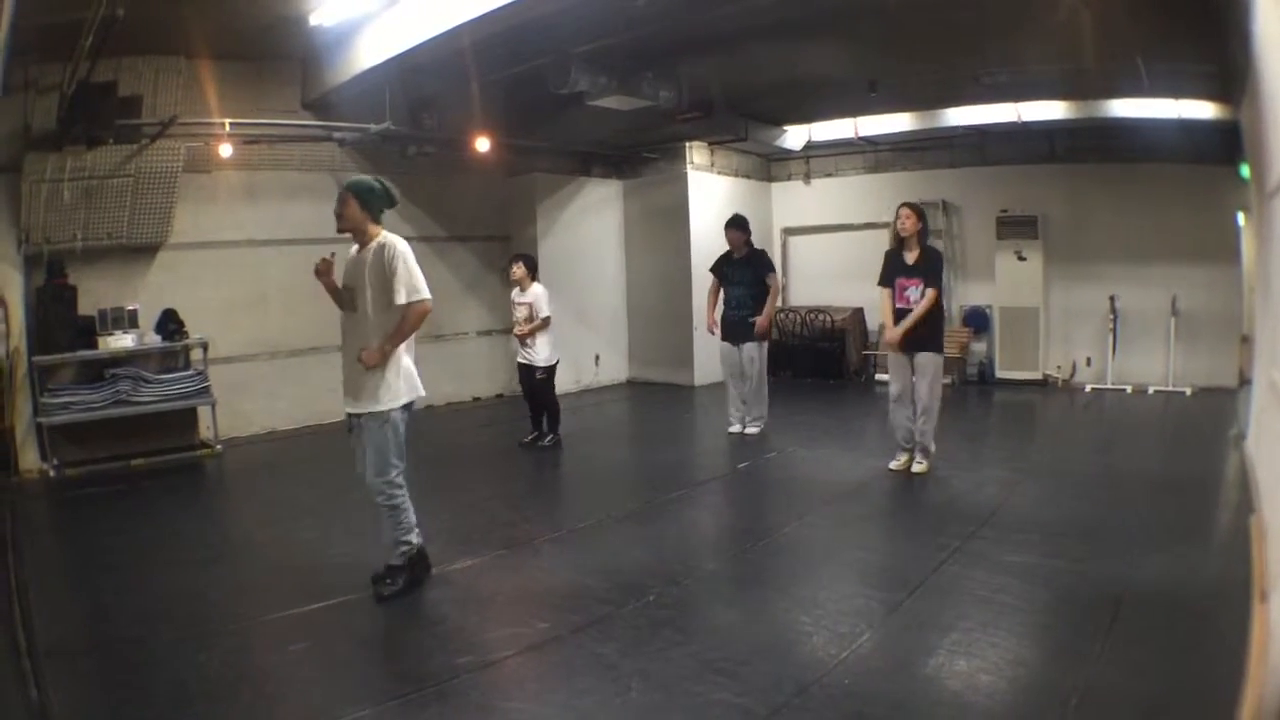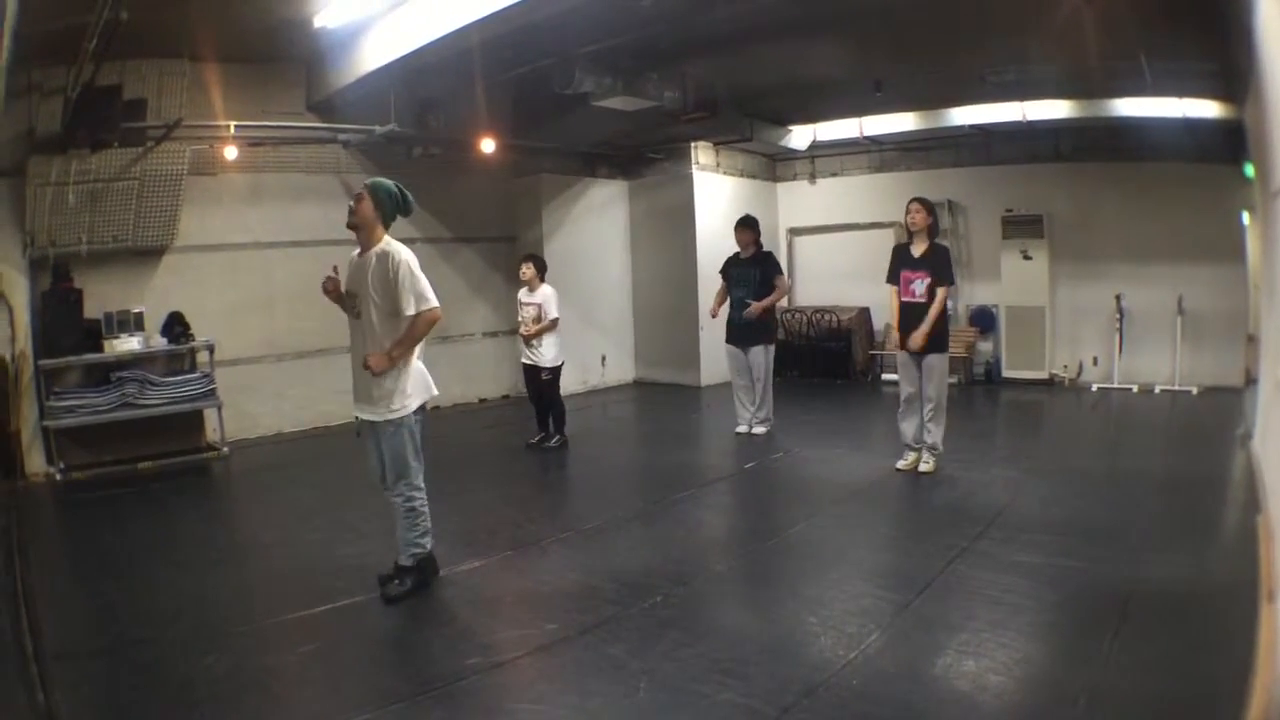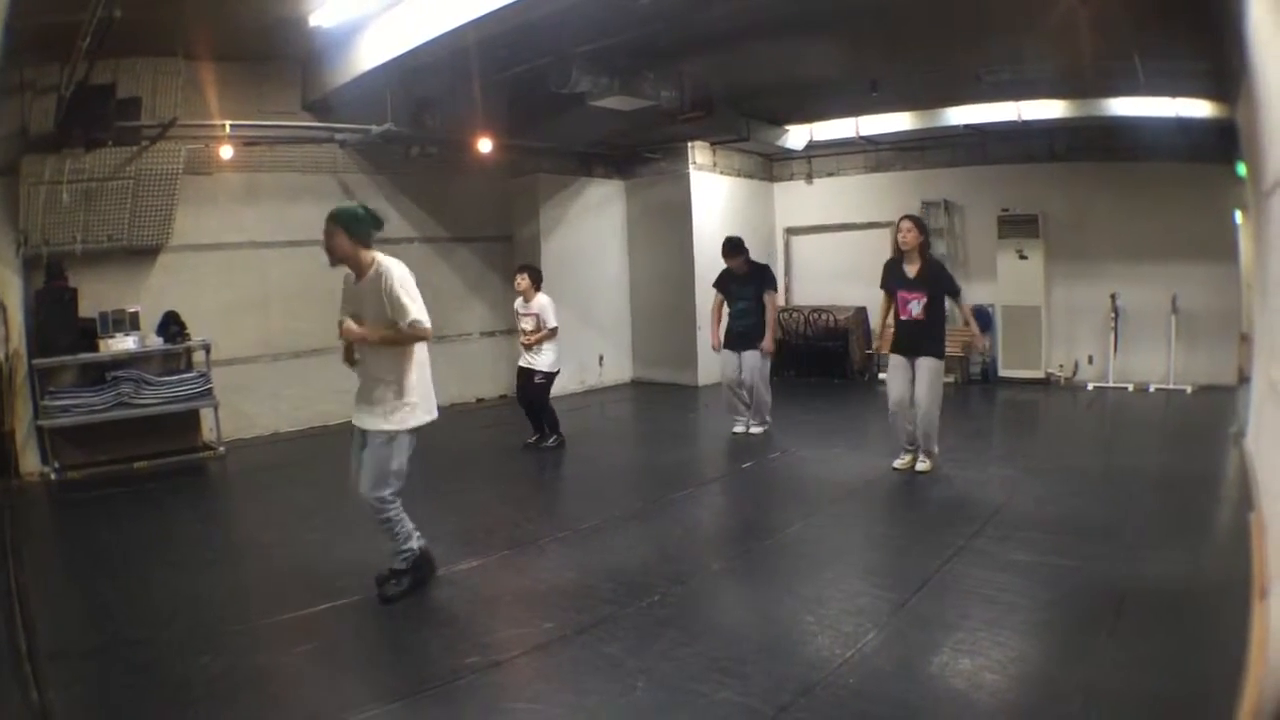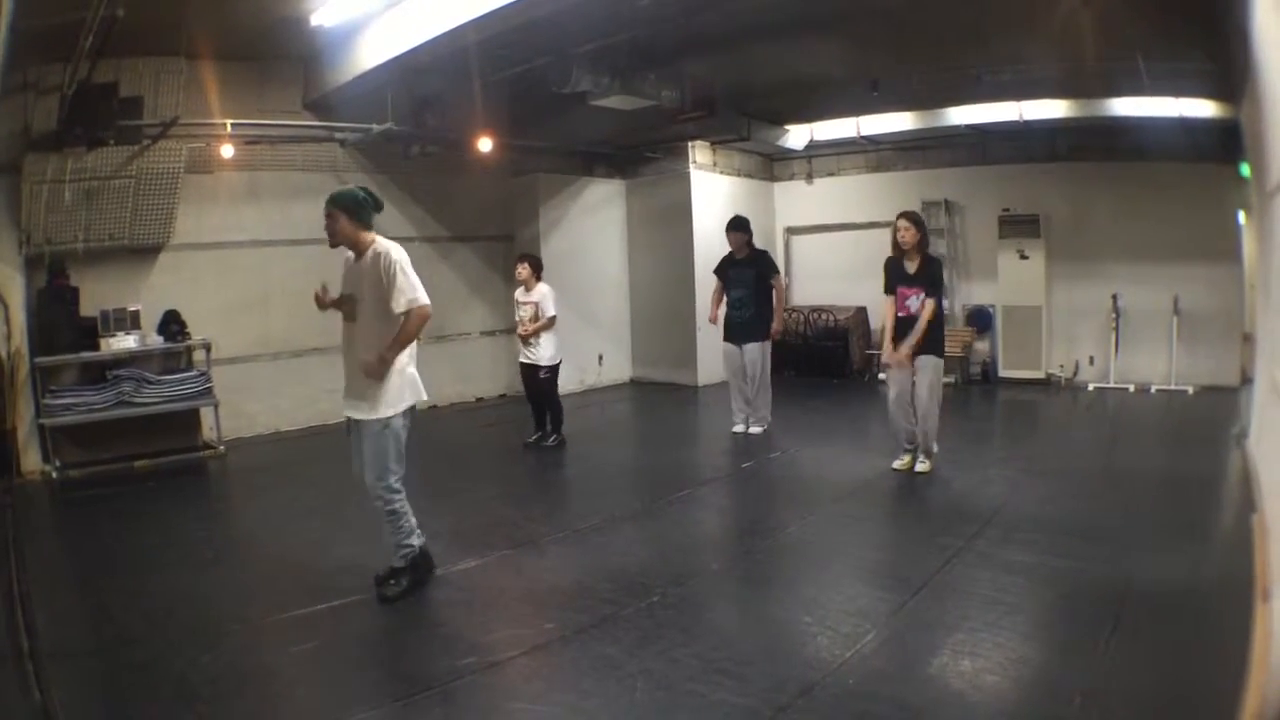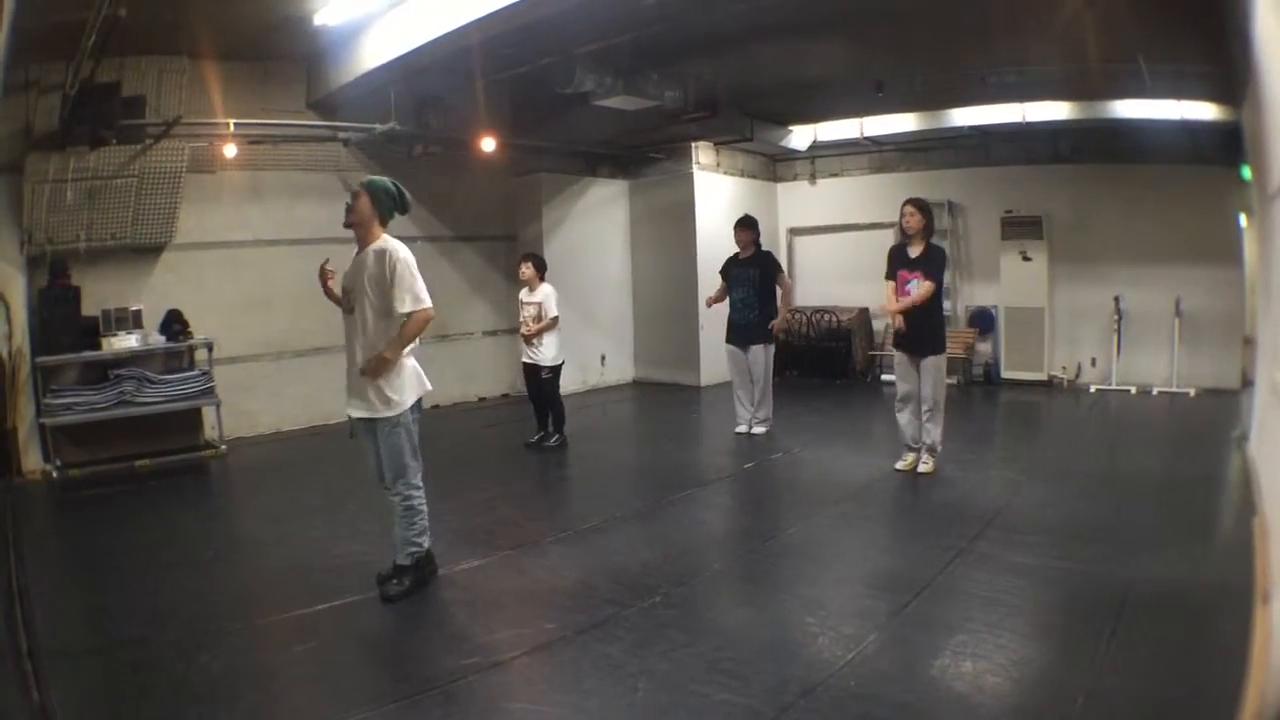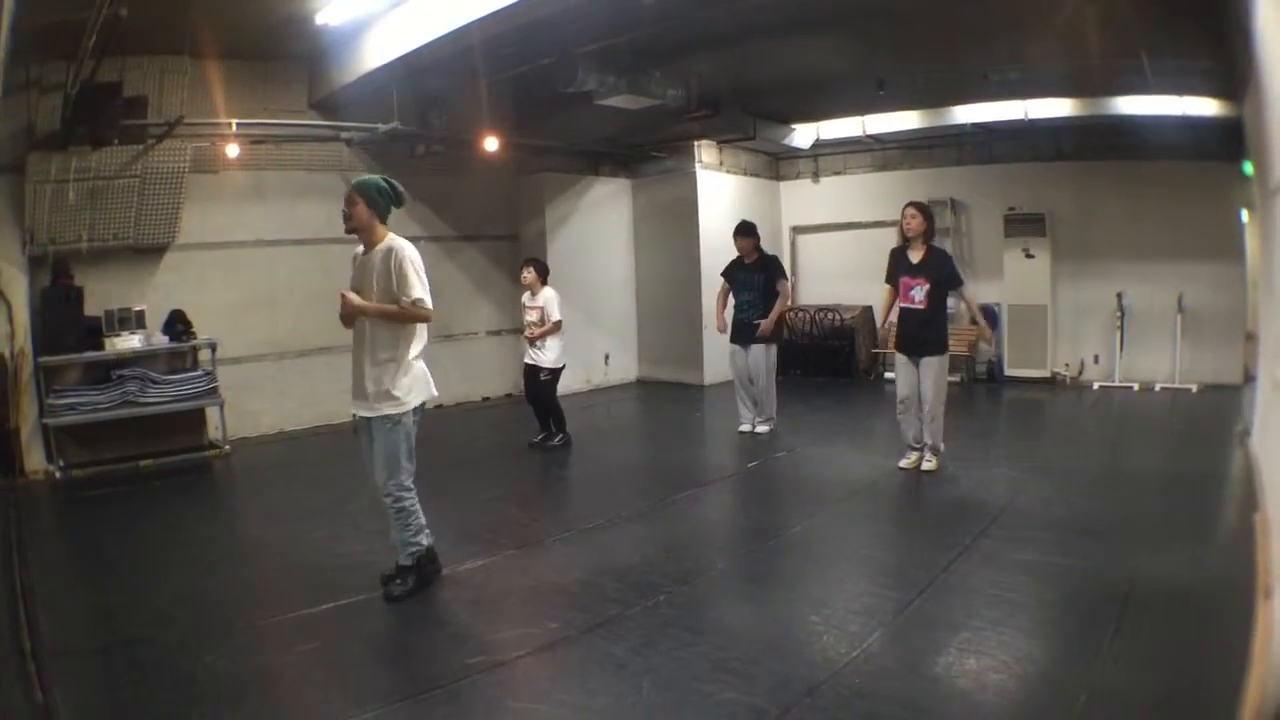
dt=0.4s
person 1, frame 1
left shoulder: (392, 248)
right shoulder: (354, 255)
left elbow: (421, 305)
left wrist: (383, 350)
right wrist: (328, 284)
left hip: (387, 387)
right hip: (360, 387)
left knee: (385, 478)
right knee: (373, 477)
left ankle: (409, 560)
right ankle: (405, 554)
person 1, frame 2
left shoulder: (396, 256)
right shoulder: (355, 259)
left elbow: (430, 313)
left wrist: (390, 358)
right wrist: (338, 297)
left hip: (399, 391)
right hip: (370, 392)
left knee: (406, 483)
right knee: (391, 481)
left ankle: (417, 562)
right ankle: (412, 558)
person 1, frame 3
left shoulder: (391, 274)
right shoulder: (351, 280)
left elbow: (420, 331)
left wrist: (364, 335)
right wrist: (347, 342)
left hip: (400, 402)
right hip: (371, 400)
left knee: (377, 490)
right knee: (366, 486)
left ankle: (414, 560)
right ankle: (409, 557)
person 1, frame 4
left shoulder: (388, 255)
right shoulder: (351, 260)
left elbow: (421, 310)
left wrist: (386, 358)
right wrist: (330, 303)
left hip: (387, 392)
right hip: (360, 391)
left knee: (384, 482)
right knee: (372, 479)
left ankle: (413, 559)
right ankle: (408, 556)
person 1, frame 5
left shoulder: (393, 254)
right shoulder: (357, 257)
left elbow: (424, 313)
left wrist: (386, 356)
right wrist: (330, 293)
left hip: (393, 389)
right hip: (365, 391)
left knee: (405, 480)
right knee: (390, 480)
left ankle: (414, 561)
right ankle: (412, 556)
person 1, frame 6
left shoulder: (399, 252)
right shoulder: (358, 257)
left elbow: (422, 310)
left wrist: (365, 308)
right wrist: (350, 310)
left hip: (397, 386)
right hip: (368, 387)
left knee: (394, 480)
right knee: (385, 477)
left ankle: (417, 560)
right ankle: (418, 553)
person 2, frame 1
left shoulder: (932, 256)
right shoulder: (891, 256)
left elbow: (930, 298)
right elbow: (887, 296)
left wrist: (902, 327)
right wrist: (889, 330)
left hip: (928, 338)
right hip: (900, 340)
left knee: (925, 398)
right knee: (898, 395)
left ankle: (923, 452)
right ankle: (905, 449)
person 2, frame 2
left shoulder: (940, 253)
right shoulder: (899, 252)
left elbow: (942, 296)
right elbow: (895, 293)
left wrist: (923, 330)
right wrist: (895, 329)
left hip: (931, 336)
right hip: (905, 336)
left knee: (933, 396)
right knee: (908, 395)
left ankle: (931, 451)
right ankle: (912, 449)
person 2, frame 3
left shoulder: (935, 268)
right shoulder: (891, 267)
left elbow: (958, 300)
left wrist: (976, 334)
right wrist: (880, 333)
left hip: (930, 347)
right hip: (901, 347)
left knee: (925, 403)
right knee: (897, 401)
left ankle: (926, 452)
right ankle: (908, 449)
person 2, frame 4
left shoulder: (933, 265)
right shoulder: (891, 264)
left elbow: (930, 308)
right elbow: (890, 304)
left wrist: (910, 345)
right wrist: (887, 344)
left hip: (928, 343)
right hip: (901, 342)
left knee: (926, 400)
right knee: (897, 399)
left ankle: (926, 453)
right ankle: (908, 449)
person 2, frame 5
left shoulder: (936, 253)
right shoulder: (896, 252)
left elbow: (926, 291)
right elbow: (891, 288)
left wrist: (893, 307)
right wrist: (895, 313)
left hip: (930, 336)
right hip: (904, 336)
left knee: (931, 398)
right knee: (905, 396)
left ankle: (930, 452)
right ankle: (911, 449)
person 2, frame 6
left shoulder: (939, 257)
right shoulder: (896, 256)
left elbow: (962, 292)
left wrist: (981, 323)
right wrist: (882, 325)
left hip: (933, 342)
right hip: (904, 341)
left knee: (931, 400)
right knee: (905, 398)
left ankle: (932, 450)
right ankle: (914, 448)
person 3, frame 1
left shoulder: (759, 258)
right shoulder: (723, 261)
left elbow: (775, 288)
right elbow: (713, 289)
left wrist: (766, 316)
right wrist: (710, 314)
left hip: (752, 328)
right hip: (729, 327)
left knee: (754, 376)
right knee: (732, 376)
left ankle: (755, 420)
right ankle: (736, 419)
person 3, frame 2
left shoulder: (766, 259)
right shoulder: (732, 262)
left elbow: (782, 288)
right elbow: (724, 290)
left wrist: (763, 304)
right wrist: (716, 304)
left hip: (761, 329)
right hip: (735, 329)
left knee: (761, 377)
right knee: (739, 378)
left ankle: (762, 420)
right ankle: (744, 419)
person 3, frame 3
left shoulder: (762, 272)
right shoulder: (725, 276)
left elbow: (770, 305)
right elbow: (717, 306)
left wrist: (768, 339)
right wrist: (715, 335)
left hip: (756, 339)
right hip: (733, 337)
left knee: (754, 380)
right knee: (729, 379)
left ankle: (759, 420)
right ankle: (741, 419)
person 3, frame 4
left shoulder: (761, 259)
right shoulder: (726, 262)
left elbow: (779, 289)
right elbow: (719, 290)
left wrist: (778, 319)
right wrist: (714, 308)
left hip: (757, 329)
right hip: (732, 329)
left knee: (757, 376)
right knee: (735, 376)
left ankle: (759, 421)
right ankle: (740, 419)
person 3, frame 5
left shoulder: (766, 260)
right shoulder: (731, 263)
left elbow: (785, 287)
right elbow: (724, 290)
left wrist: (781, 316)
right wrist: (714, 299)
left hip: (760, 330)
right hip: (735, 330)
left knee: (761, 378)
right knee: (740, 378)
left ankle: (762, 420)
right ankle: (744, 419)
person 3, frame 6
left shoulder: (770, 263)
right shoulder: (734, 266)
left elbow: (784, 293)
right elbow: (723, 292)
left wrist: (771, 320)
right wrist: (719, 316)
left hip: (764, 329)
right hip: (739, 330)
left knee: (761, 376)
right knee: (740, 376)
left ankle: (765, 419)
right ankle: (747, 418)
person 4, frame 1
left shoulder: (538, 291)
right shoulder: (515, 293)
left elbow: (546, 320)
left wrist: (526, 330)
right wrist: (516, 329)
left hip: (542, 355)
right hip: (524, 355)
left knee: (546, 395)
right knee: (530, 395)
left ankle: (553, 433)
right ankle: (537, 431)
person 4, frame 2
left shoulder: (547, 292)
right shoulder: (521, 294)
left elbow: (554, 321)
left wrist: (534, 331)
right wrist: (522, 329)
left hip: (547, 356)
right hip: (529, 355)
left knee: (551, 396)
right knee: (535, 396)
left ankle: (559, 434)
right ankle: (543, 432)
person 4, frame 3
left shoulder: (544, 302)
right shoulder: (518, 304)
left elbow: (553, 330)
left wrist: (534, 339)
right wrist: (522, 338)
left hip: (545, 360)
right hip: (527, 359)
left knee: (539, 399)
right knee: (523, 398)
left ankle: (556, 434)
right ankle: (540, 432)
person 4, frame 4
left shoulder: (544, 291)
right shoulder: (518, 293)
left elbow: (551, 319)
left wrist: (532, 329)
right wrist: (520, 329)
left hip: (545, 354)
right hip: (526, 354)
left knee: (548, 394)
right knee: (533, 395)
left ankle: (557, 433)
right ankle: (540, 430)
person 4, frame 5
left shoulder: (547, 291)
right shoulder: (523, 294)
left elbow: (554, 320)
left wrist: (534, 330)
right wrist: (523, 329)
left hip: (548, 354)
right hip: (529, 354)
left knee: (550, 395)
right knee: (535, 395)
left ankle: (558, 434)
right ankle: (542, 431)
person 4, frame 6
left shoulder: (549, 295)
right shoulder: (525, 297)
left elbow: (557, 324)
left wrist: (538, 333)
right wrist: (527, 332)
left hip: (549, 355)
right hip: (532, 355)
left knee: (546, 395)
right knee: (532, 395)
left ankle: (562, 433)
right ankle: (546, 431)
